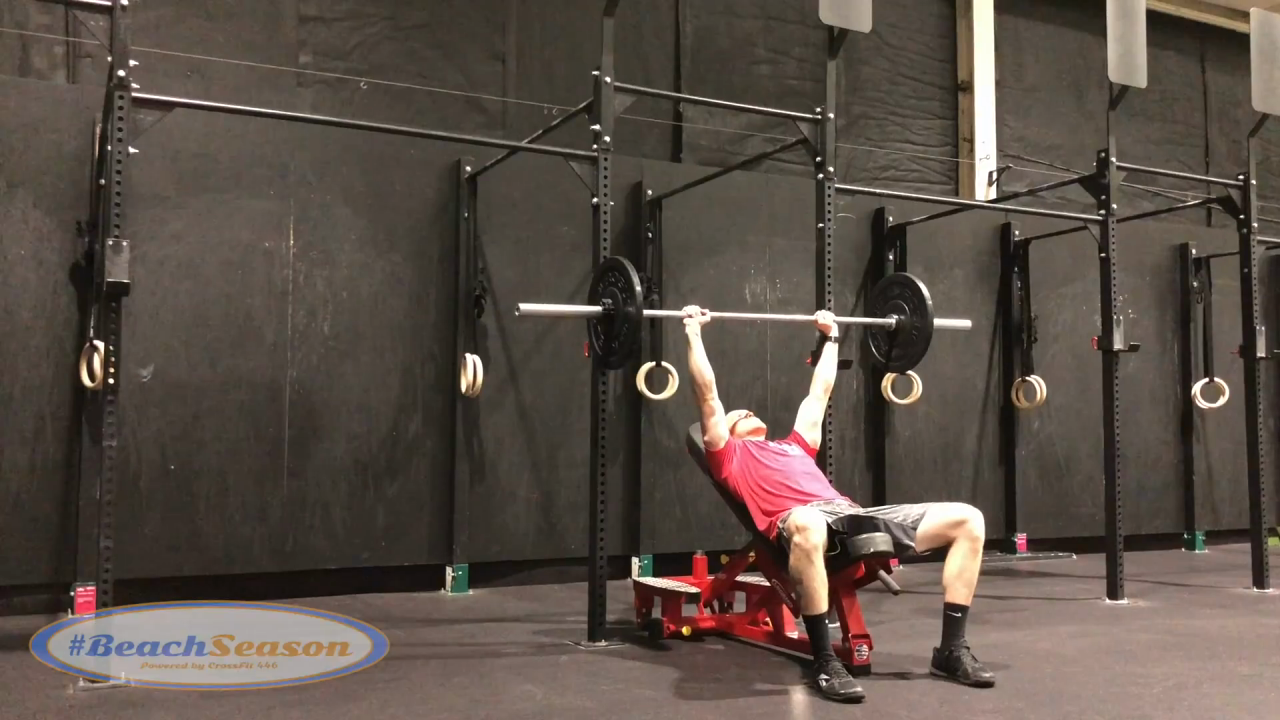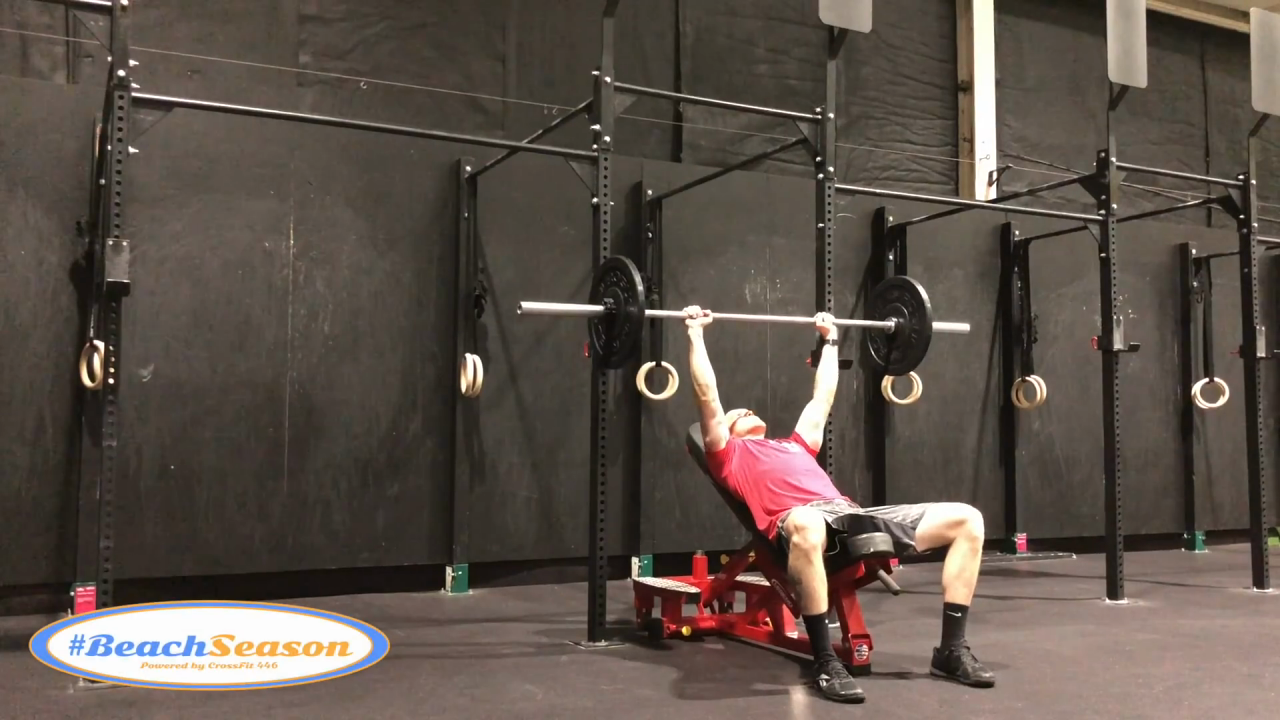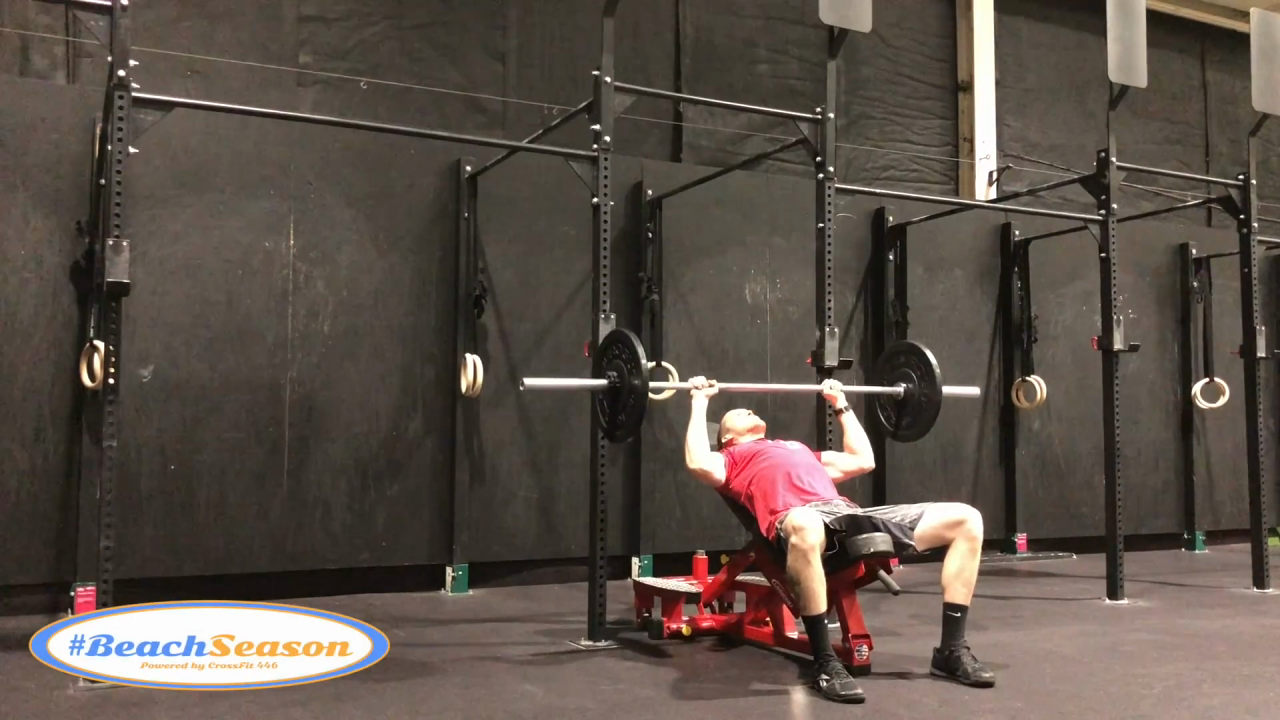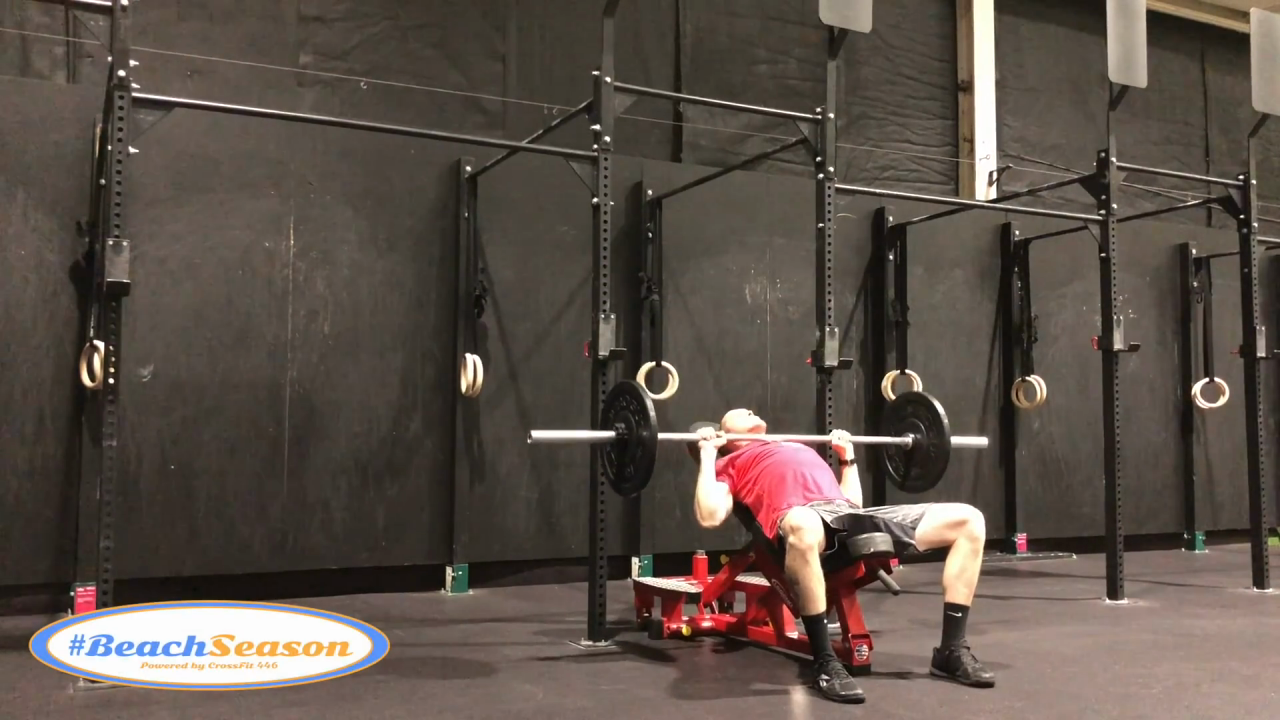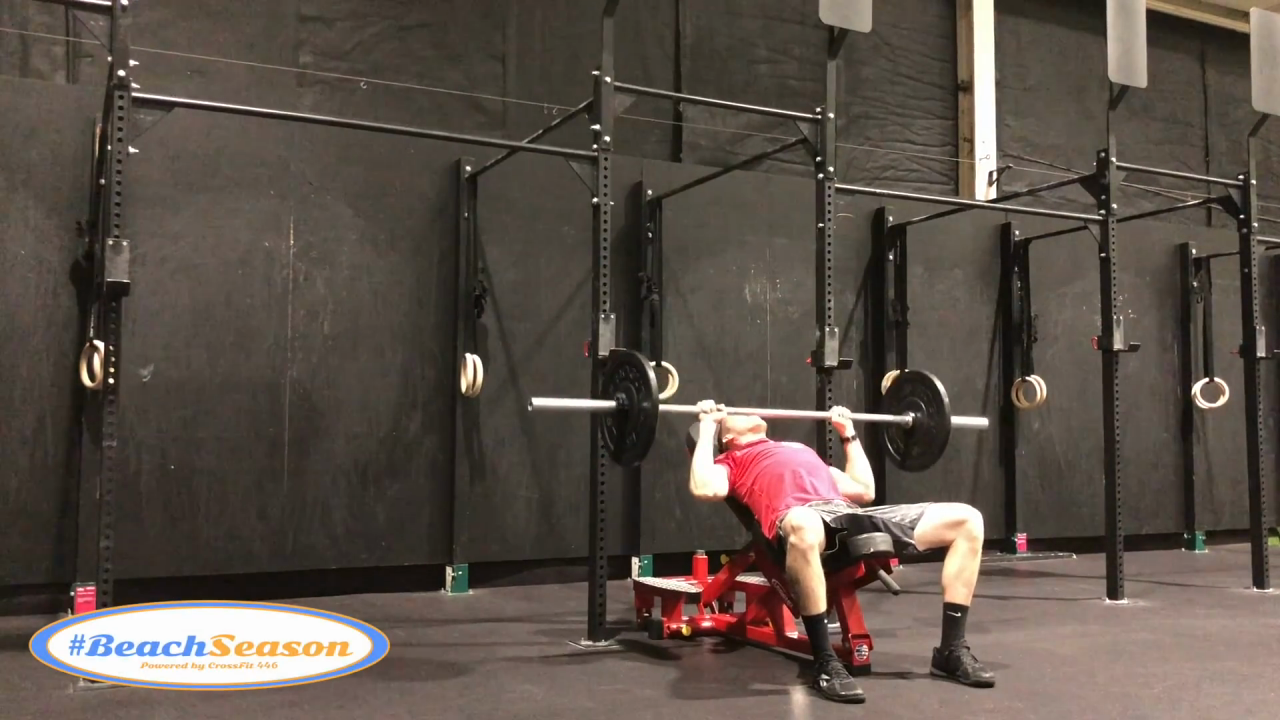
dt=1s
person 1, frame 1
left shoulder: (796, 445)
right shoulder: (729, 455)
left elbow: (820, 392)
right elbow: (707, 394)
left wrist: (832, 336)
right wrist: (693, 333)
left hip: (853, 515)
right hip: (801, 521)
left knee: (968, 520)
right knee: (808, 527)
left ankle: (952, 650)
right ankle: (825, 662)
person 1, frame 2
left shoulder: (794, 445)
right shoulder: (729, 454)
left elbow: (824, 397)
right elbow: (707, 397)
left wrist: (830, 338)
right wrist: (696, 333)
left hip: (853, 515)
right hip: (803, 522)
left knee: (967, 520)
right knee: (806, 527)
left ankle: (952, 650)
right ankle: (825, 663)
person 1, frame 3
left shoulder: (799, 448)
right shoulder: (730, 459)
left elbow: (863, 461)
right elbow: (699, 464)
left wrist: (841, 405)
right wrist: (700, 403)
left hip: (852, 514)
right hip: (801, 521)
left knee: (966, 520)
right knee: (804, 527)
left ankle: (952, 650)
right ankle: (825, 662)
person 1, frame 4
left shoulder: (802, 451)
right shoulder: (731, 465)
right elbow: (709, 517)
left wrist: (847, 457)
right wrist: (708, 453)
left hip: (850, 515)
right hip: (801, 518)
left knee: (968, 521)
right knee: (804, 527)
left ankle: (952, 651)
right ankle: (825, 662)
person 1, frame 5
left shoulder: (802, 449)
right shoulder: (731, 461)
left elbow: (865, 491)
right elbow: (703, 489)
left wrist: (848, 433)
right wrist: (707, 426)
left hip: (852, 517)
right hip: (803, 520)
left knee: (966, 520)
right knee: (804, 527)
left ankle: (951, 651)
right ankle: (826, 663)
